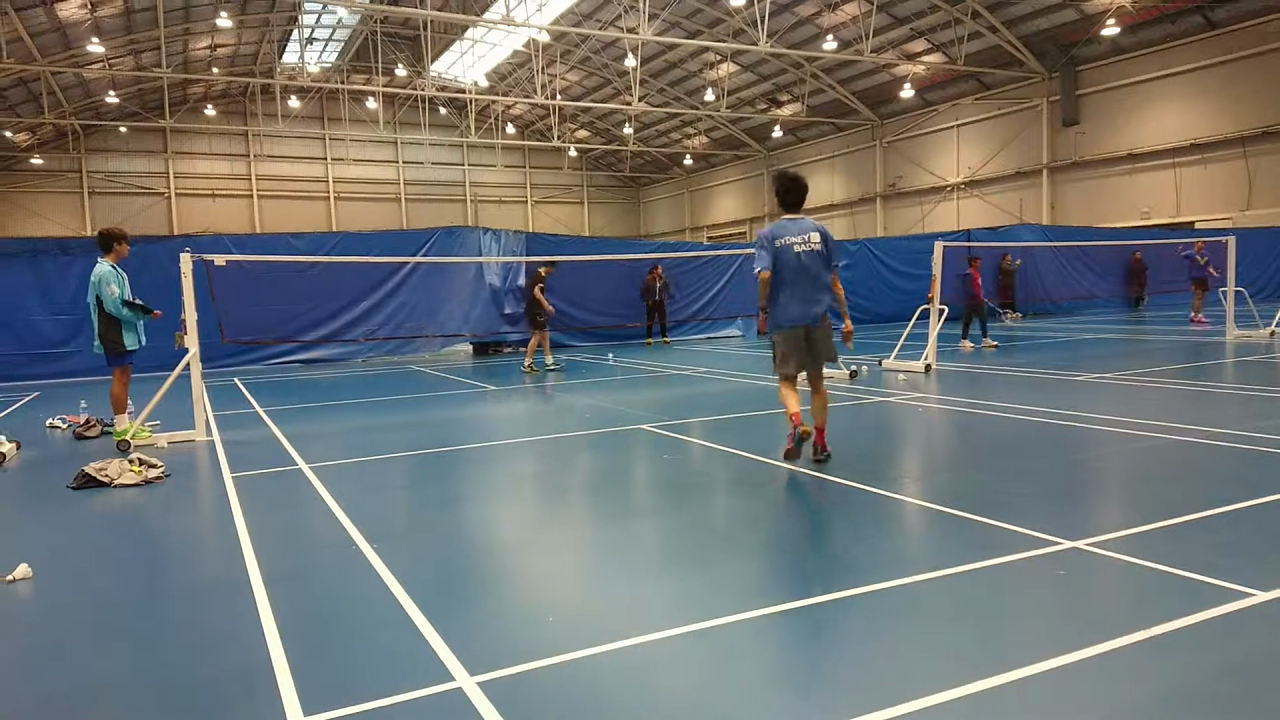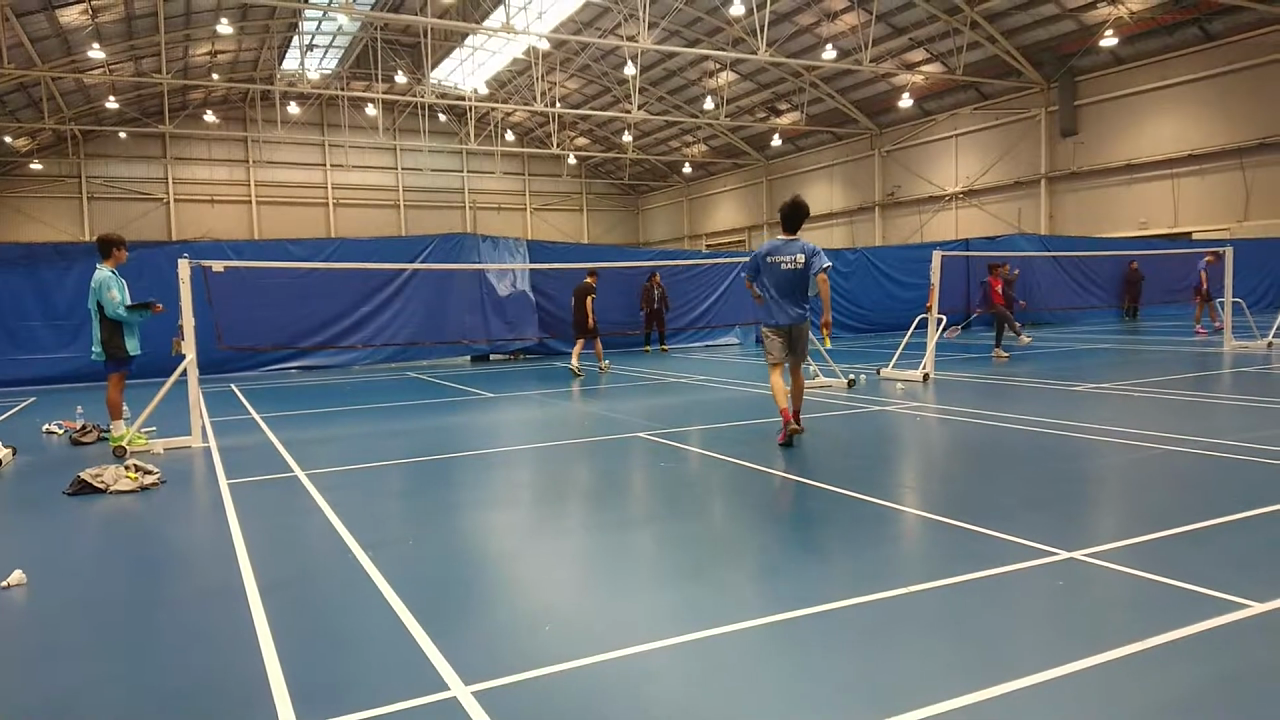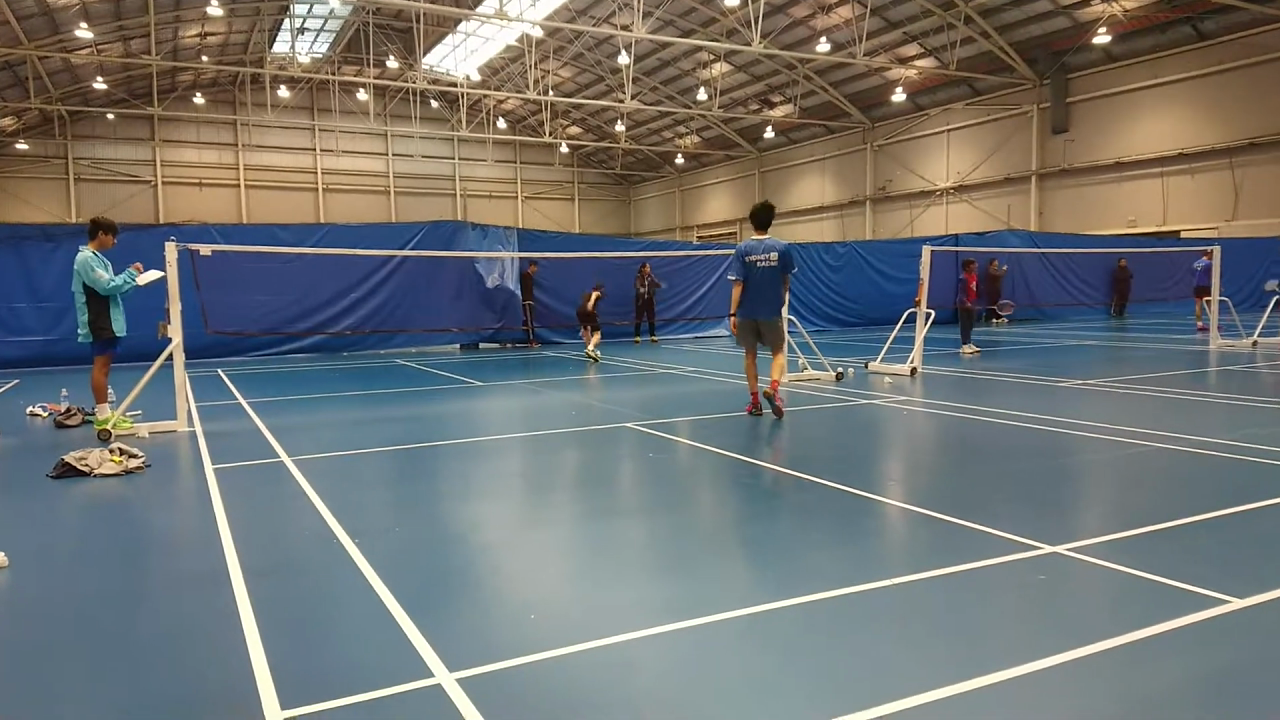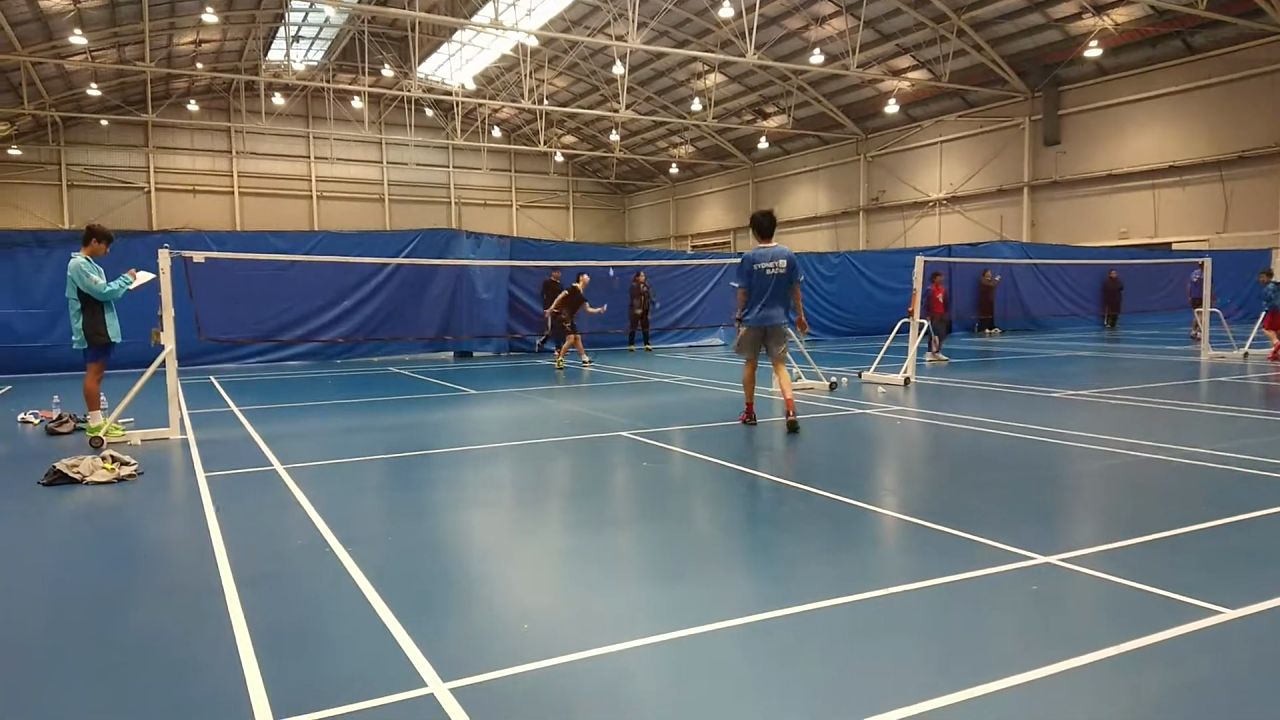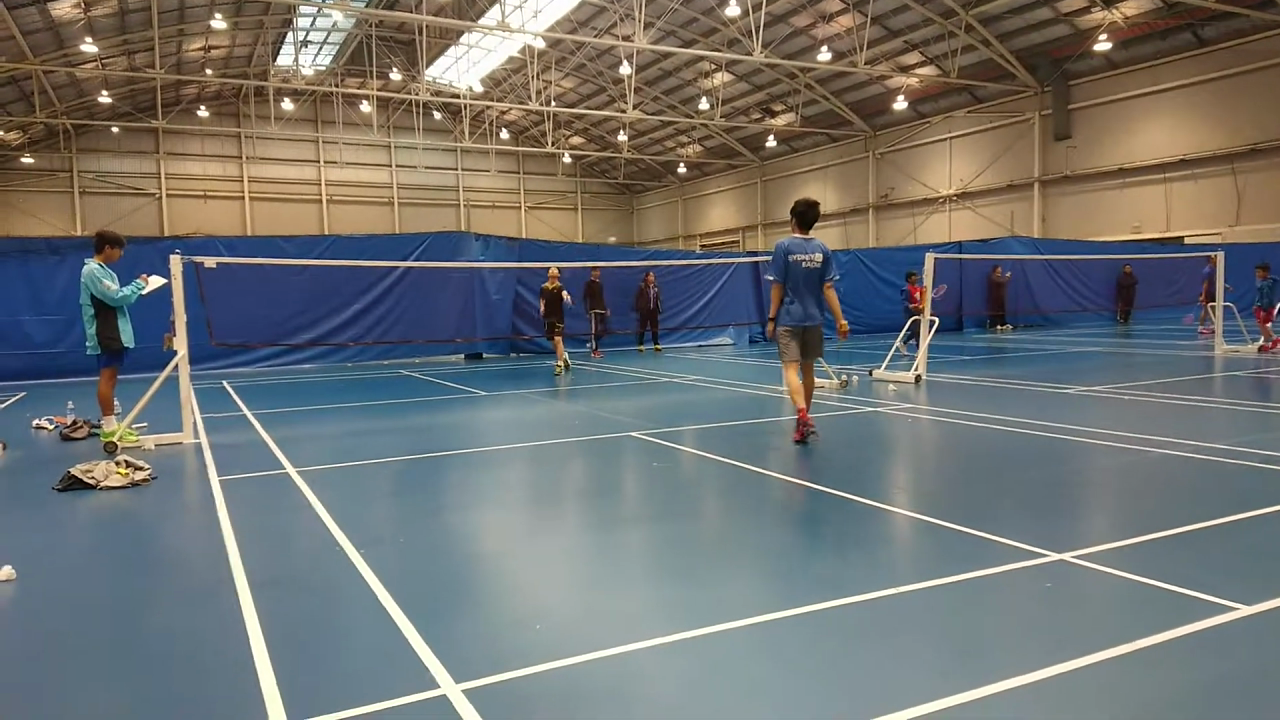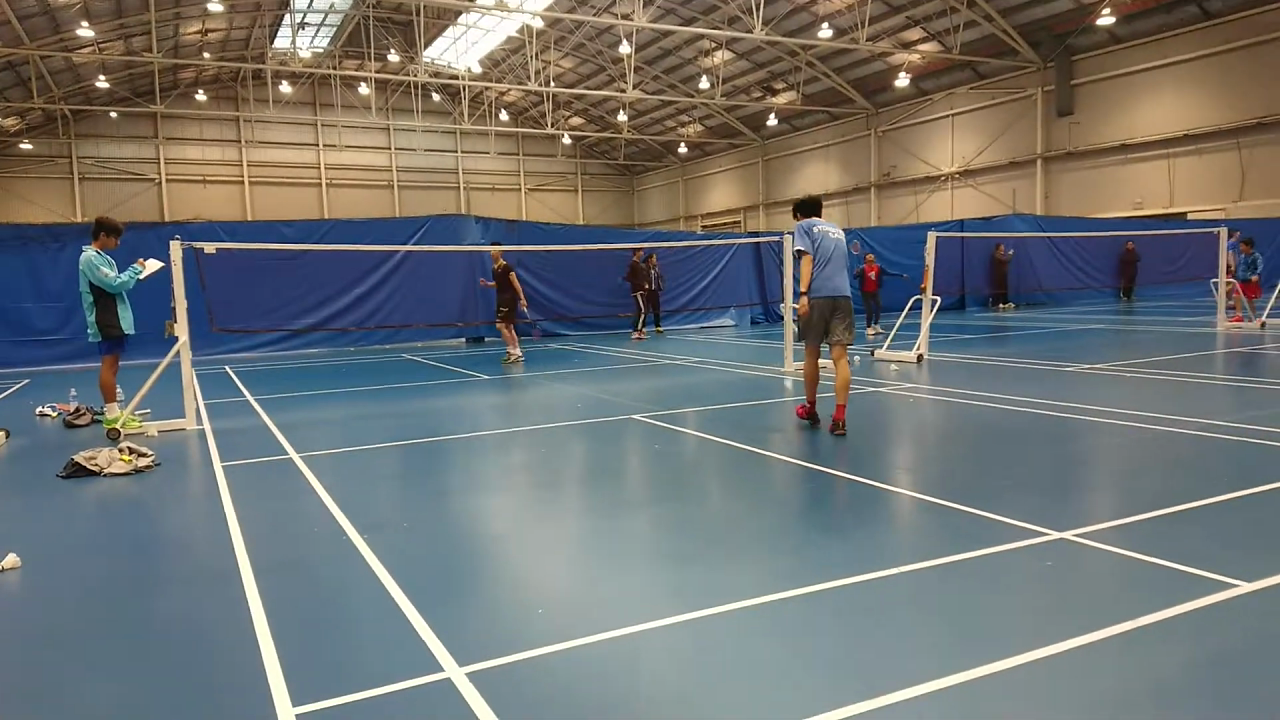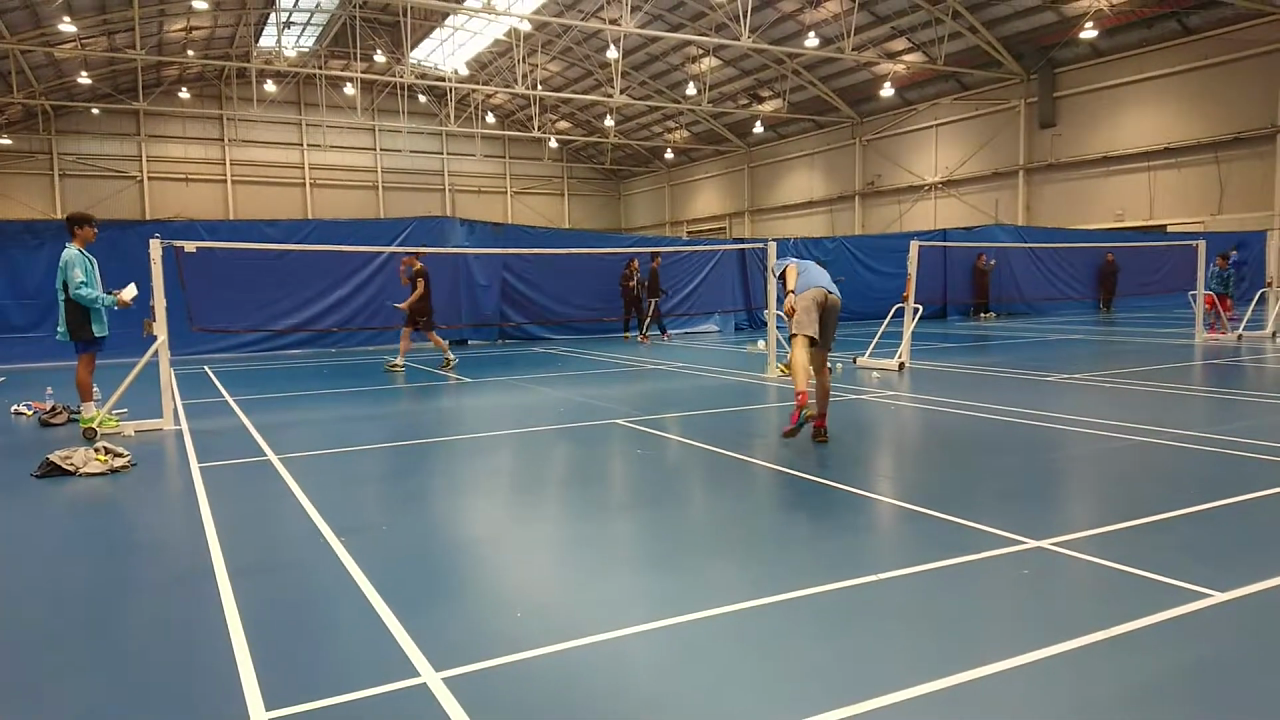
dt=0.7s
person 1, frame 1
left shoulder: (768, 235)
right shoulder: (821, 232)
left elbow: (764, 276)
right elbow: (834, 281)
left wrist: (763, 310)
right wrist: (846, 318)
left hip: (785, 319)
right hip: (819, 317)
left knee: (787, 382)
right knee: (817, 381)
left ankle: (797, 426)
right ankle: (820, 443)
person 1, frame 2
left shoulder: (764, 250)
right shoulder: (810, 250)
left elbow: (748, 283)
right elbow: (823, 279)
left wrist: (759, 292)
right wrist: (827, 314)
left hip: (773, 321)
right hip: (799, 320)
left knee: (777, 371)
right knee: (796, 369)
left ankle: (788, 420)
right ankle: (795, 419)
person 1, frame 3
left shoulder: (742, 249)
right shoulder: (783, 248)
left elbow: (738, 284)
right elbow: (786, 281)
left wrist: (732, 313)
left hip: (747, 312)
right hip: (772, 312)
left knee: (750, 355)
right knee: (778, 353)
left ankle: (755, 401)
right ankle: (773, 389)
person 1, frame 4
left shoulder: (749, 257)
right shoulder: (788, 255)
left elbow: (743, 292)
right elbow: (795, 289)
left wrist: (738, 316)
right wrist: (800, 315)
left hip: (753, 320)
right hip: (778, 320)
left knee: (750, 365)
right knee: (780, 366)
left ankle: (749, 412)
right ankle: (791, 412)
person 1, frame 5
left shoulder: (783, 247)
right shoulder: (823, 250)
left elbow: (777, 287)
right elbow: (828, 288)
left wrist: (771, 319)
right wrist: (840, 319)
left hip: (788, 319)
right hip: (813, 319)
left knee: (791, 370)
right knee: (808, 368)
left ankle: (804, 418)
right ankle: (804, 419)
person 1, frame 6
left shoulder: (804, 226)
right shoulder: (838, 231)
left elbow: (807, 259)
left wrist: (802, 294)
left hip: (818, 293)
right hip: (842, 294)
left knee: (811, 353)
right knee: (840, 357)
left ankle: (810, 409)
right ankle: (839, 418)
person 1, frame 7
left shoulder: (783, 263)
left elbow: (792, 269)
left wrist: (790, 293)
left hip: (808, 292)
right hip: (833, 296)
left knee: (799, 345)
right knee: (821, 365)
left ankle: (802, 404)
right ankle: (820, 425)
person 2, frame 1
left shoulder: (113, 270)
right shoulder: (105, 272)
right elbow: (114, 307)
left wrist: (137, 306)
right wrist: (143, 314)
left hip: (123, 333)
right hip: (115, 335)
left knee: (124, 377)
right knee: (120, 378)
left ankle: (124, 422)
right ankle: (121, 427)
person 2, frame 2
left shoulder: (109, 275)
right shoulder: (106, 278)
right elbow: (115, 311)
left wrist: (138, 308)
right wrist: (145, 311)
left hip: (121, 339)
right hip: (114, 341)
left knee: (119, 383)
right knee: (116, 384)
left ankle: (119, 429)
right ankle: (117, 433)
person 2, frame 3
left shoulder: (96, 258)
right shoulder: (86, 259)
right elbow: (107, 287)
left wrist: (130, 279)
right wrist: (130, 273)
left hip: (108, 321)
right hip: (100, 323)
left knee: (104, 366)
right knee: (101, 366)
left ankle: (105, 412)
right ankle: (102, 416)
person 2, frame 4
left shoulder: (88, 264)
right shoulder: (80, 265)
left elbow: (100, 293)
right elbow: (103, 292)
left wrist: (123, 284)
right wrist: (126, 279)
left hip: (100, 327)
right hip: (93, 329)
left knee: (97, 374)
right knee: (94, 374)
left ankle: (97, 420)
right ankle: (95, 424)
person 2, frame 5
left shoulder: (101, 270)
right shoulder: (93, 271)
left elbow: (113, 298)
right elbow: (116, 297)
left wrist: (136, 289)
right wrist: (139, 284)
left hip: (114, 333)
right hip: (106, 334)
left knee: (110, 379)
right knee: (107, 379)
left ankle: (111, 425)
right ankle: (108, 429)
person 2, frame 6
left shoulder: (100, 257)
right shoulder: (91, 258)
right elbow: (114, 284)
left wrist: (134, 274)
right wrist: (136, 269)
left hip: (114, 320)
right hip: (106, 321)
left knee: (112, 366)
right knee: (109, 366)
left ankle: (113, 411)
right ankle: (111, 415)
person 2, frame 7
left shoulder: (81, 255)
right shoulder: (73, 256)
right elbow: (78, 291)
left wrist: (109, 296)
right wrist: (111, 300)
left hip: (90, 320)
right hip: (82, 321)
left knee: (88, 364)
right knee: (86, 364)
left ankle: (90, 410)
right ankle: (88, 414)
